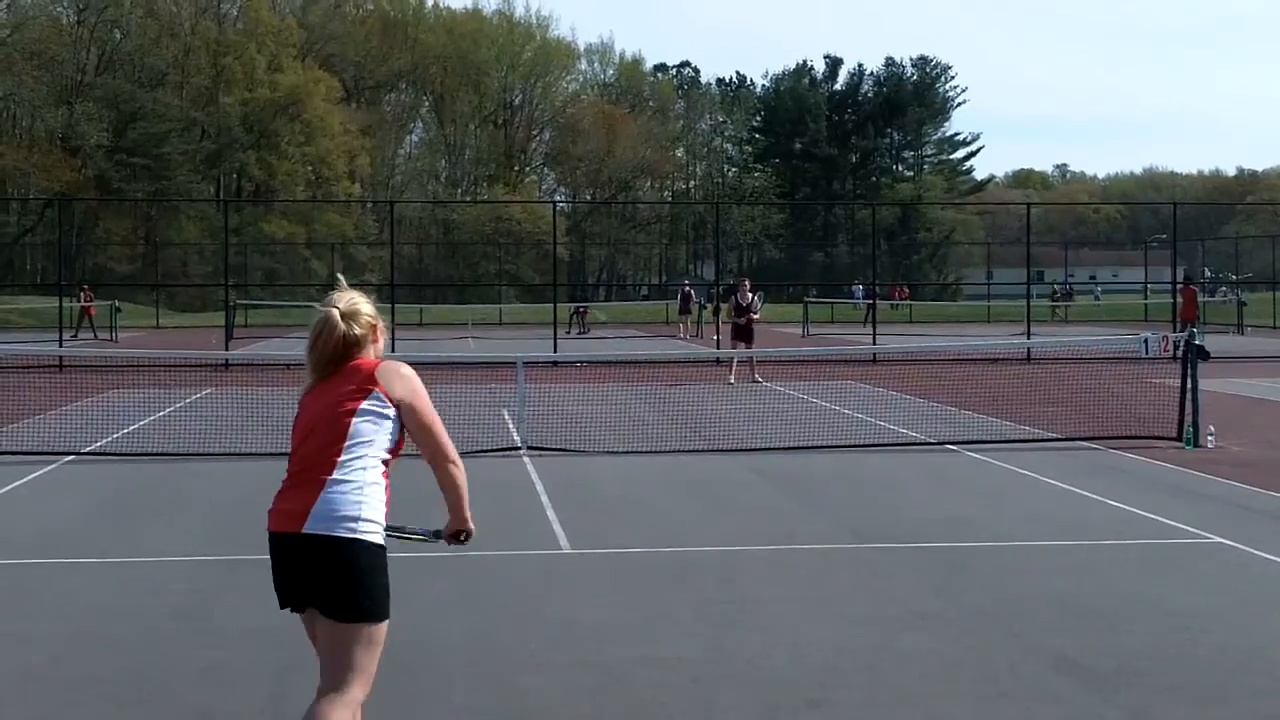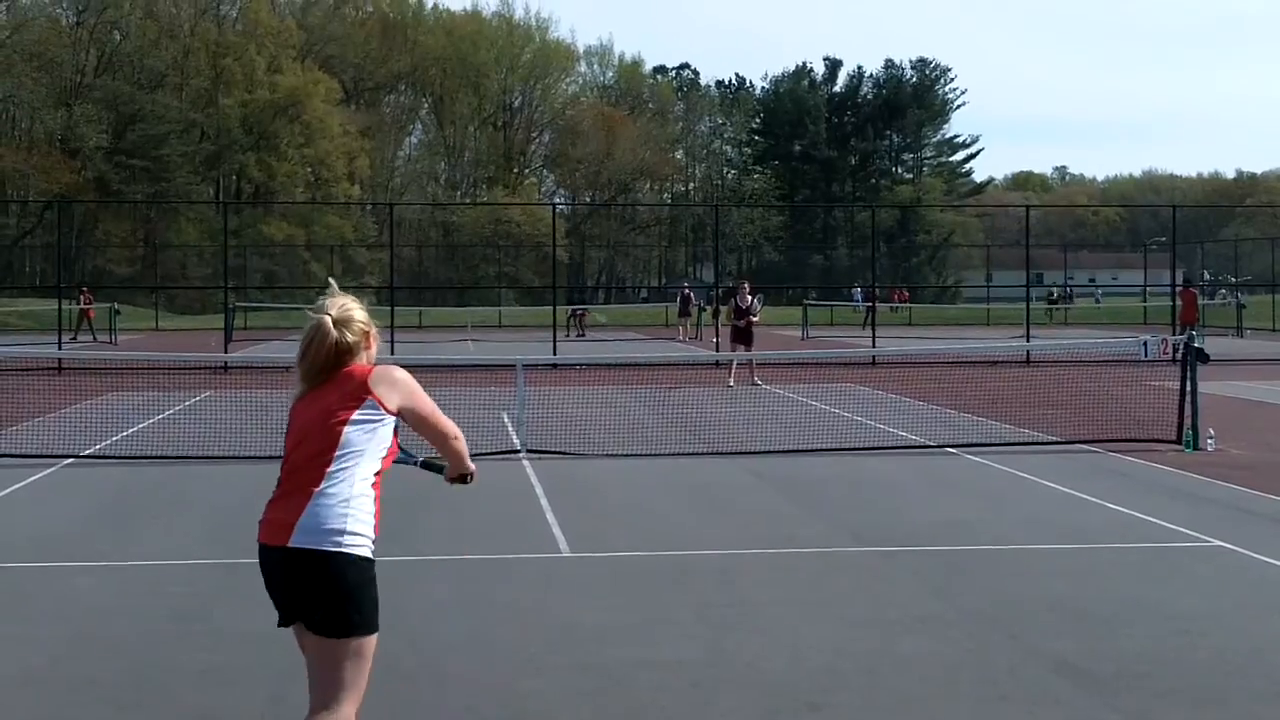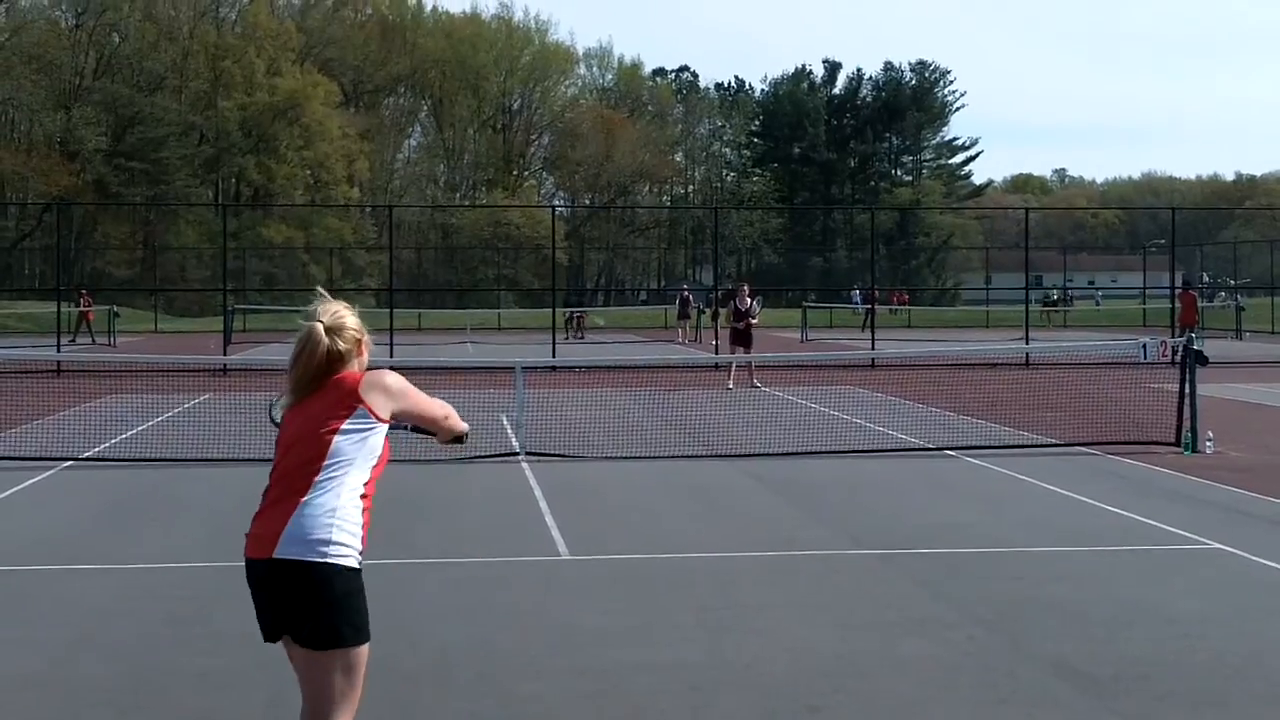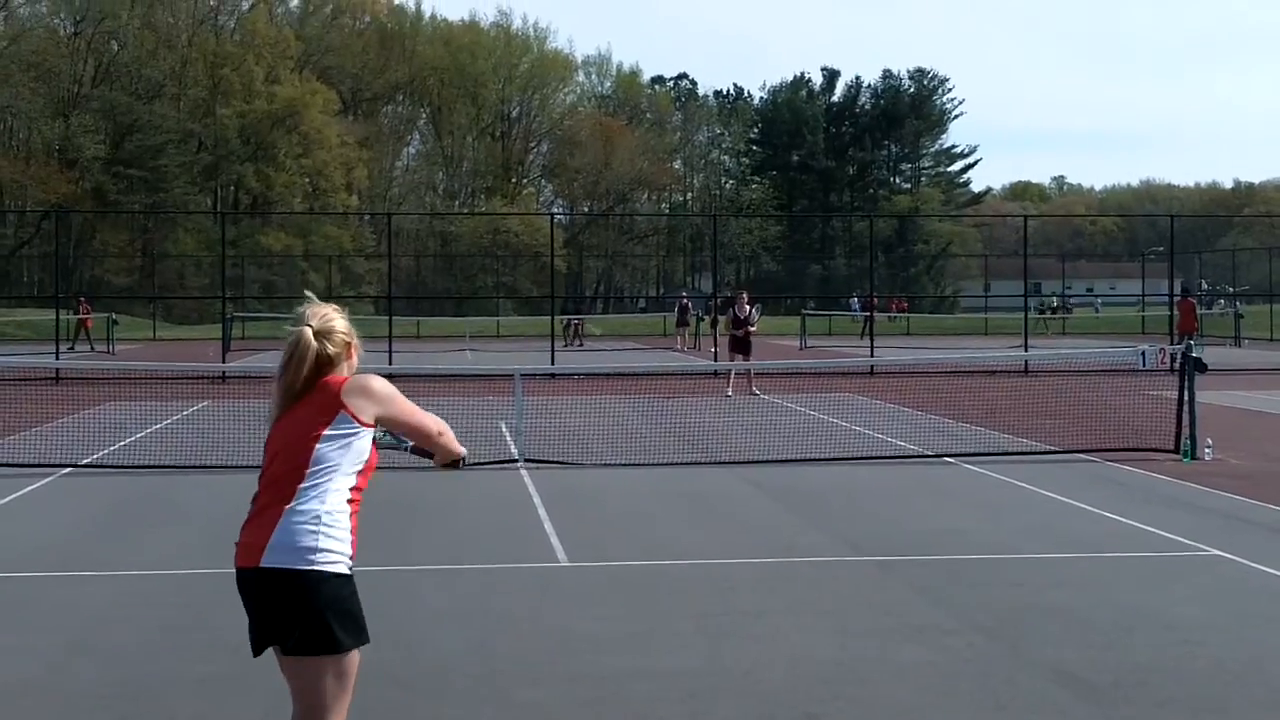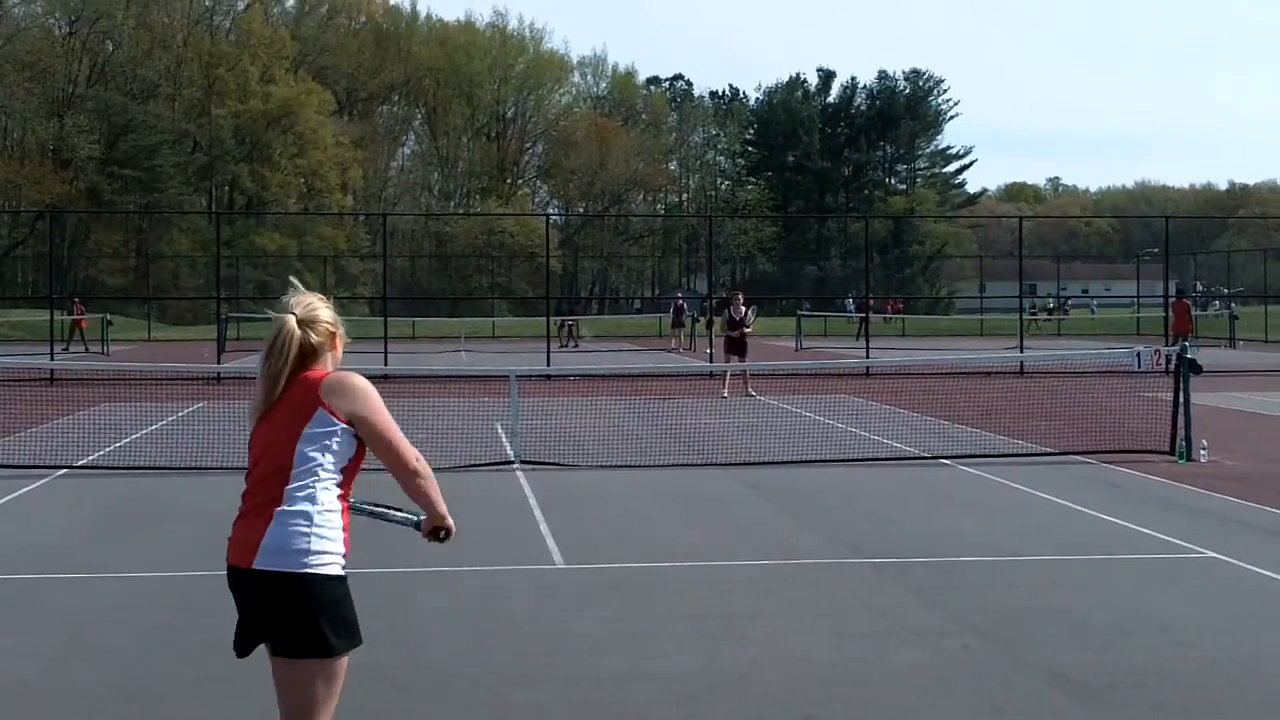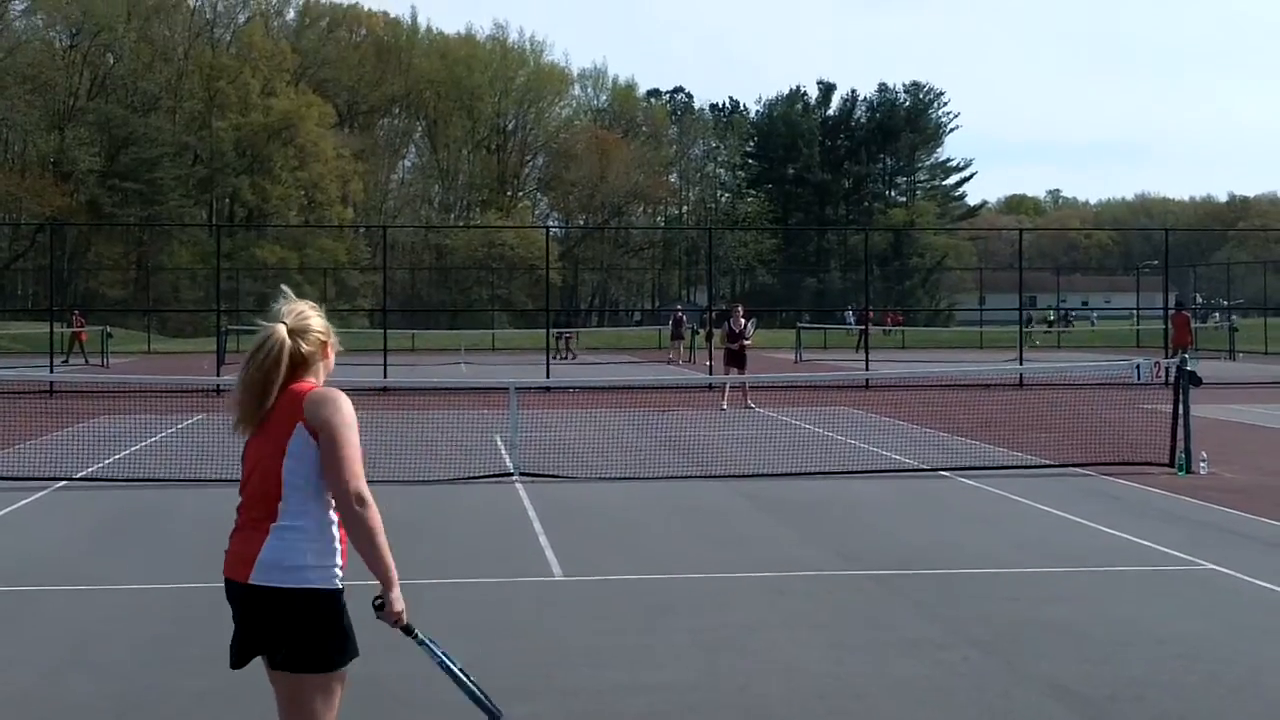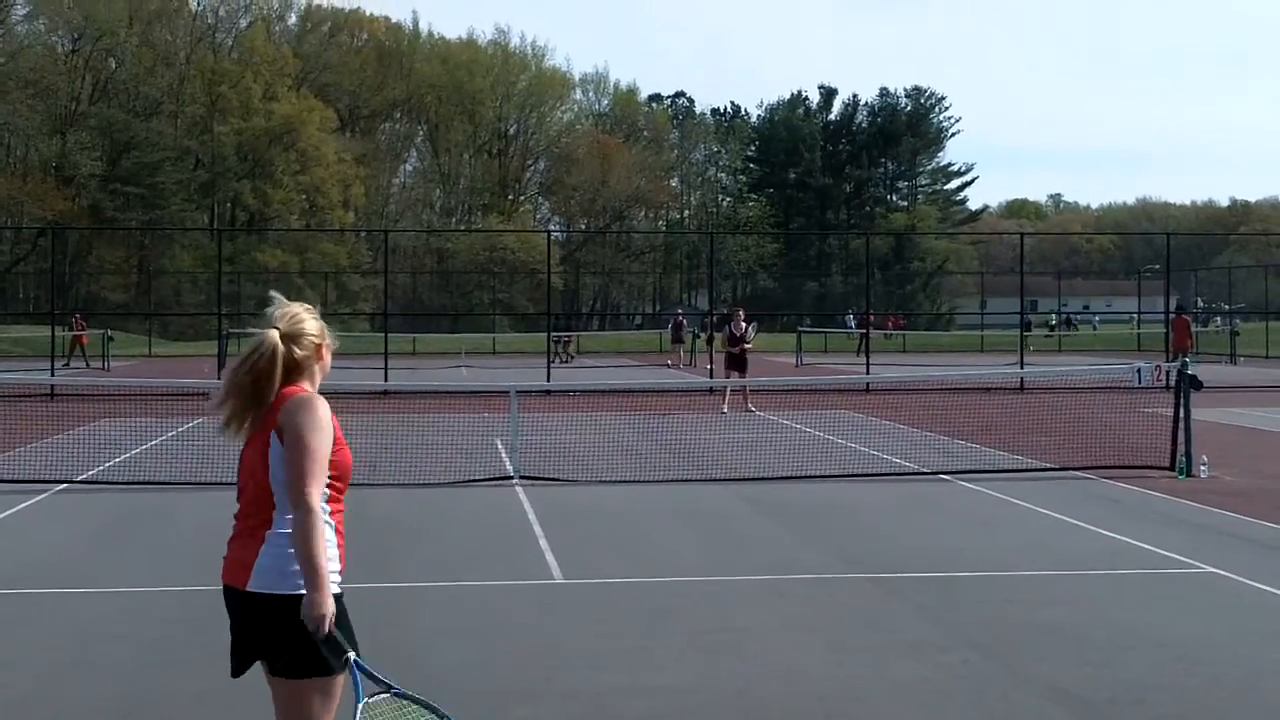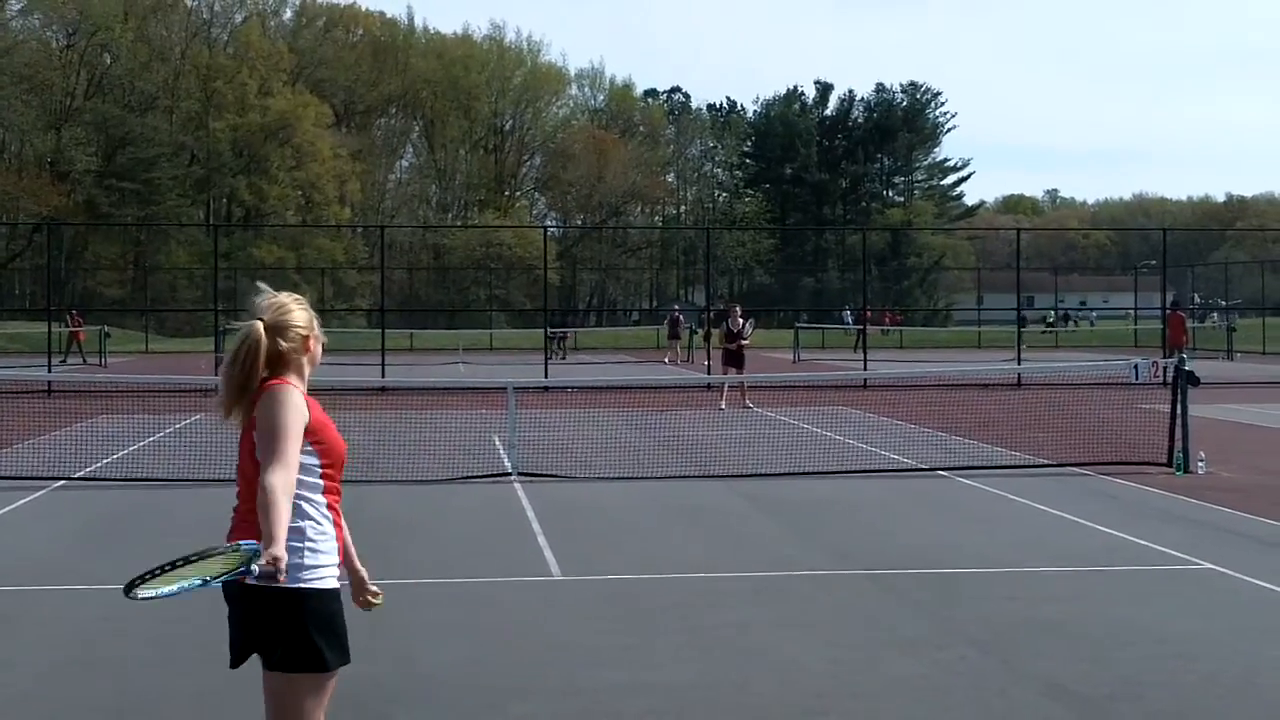
dt=0.1s
person 1, frame 1
left shoulder: (318, 386)
right shoulder: (391, 374)
right elbow: (442, 456)
right wrist: (460, 516)
left hip: (290, 534)
right hip: (341, 536)
left knee: (345, 678)
person 1, frame 2
left shoulder: (310, 394)
right shoulder: (388, 380)
right elbow: (449, 437)
right wrist: (462, 463)
left hip: (281, 545)
right hip: (332, 546)
person 1, frame 3
left shoulder: (304, 398)
right shoulder: (378, 384)
right elbow: (446, 419)
right wrist: (455, 427)
left hip: (271, 557)
right hip: (319, 560)
person 1, frame 4
left shoulder: (292, 404)
right shoulder: (363, 390)
right elbow: (435, 434)
right wrist: (450, 450)
left hip: (261, 564)
right hip: (308, 566)
person 1, frame 5
left shoulder: (280, 395)
right shoulder: (344, 387)
right elbow: (408, 465)
right wrist: (440, 513)
left hip: (255, 563)
right hip: (300, 566)
person 1, frame 6
left shoulder: (269, 406)
right shoulder: (326, 402)
right elbow: (355, 499)
right wrist: (390, 584)
left hip: (255, 577)
right hip: (296, 580)
person 1, frame 7
left shoulder: (281, 407)
right shoulder: (309, 407)
right elbow: (306, 504)
right wrist: (321, 587)
left hip: (259, 587)
right hip: (293, 588)
person 1, frame 8
left shoulder: (281, 397)
right shoulder: (283, 397)
left elbow: (314, 502)
right elbow: (277, 478)
left wrist: (355, 569)
right wrist: (274, 543)
left hip: (263, 584)
right hip: (294, 581)
